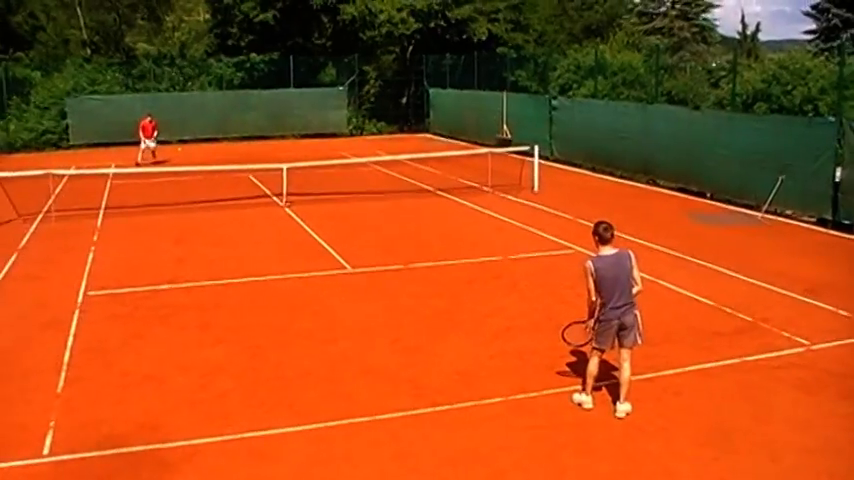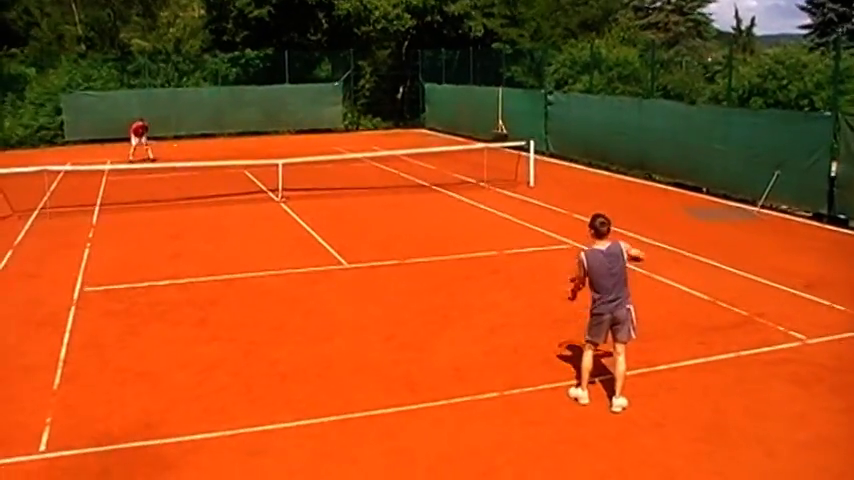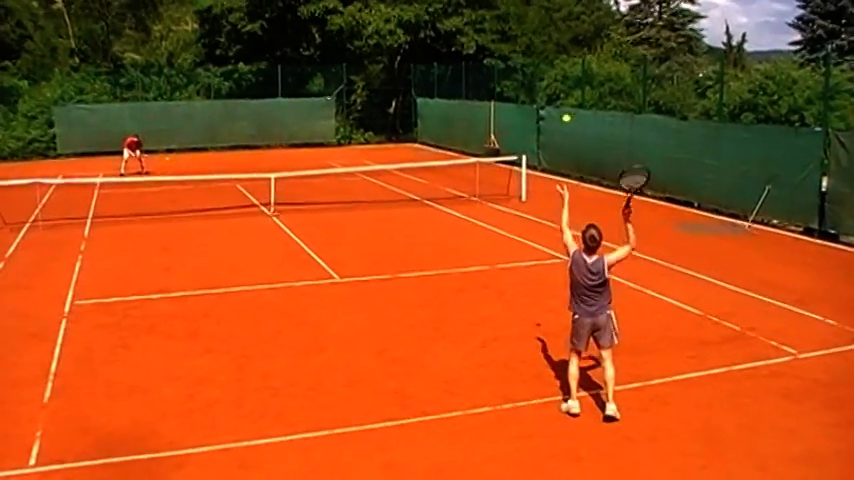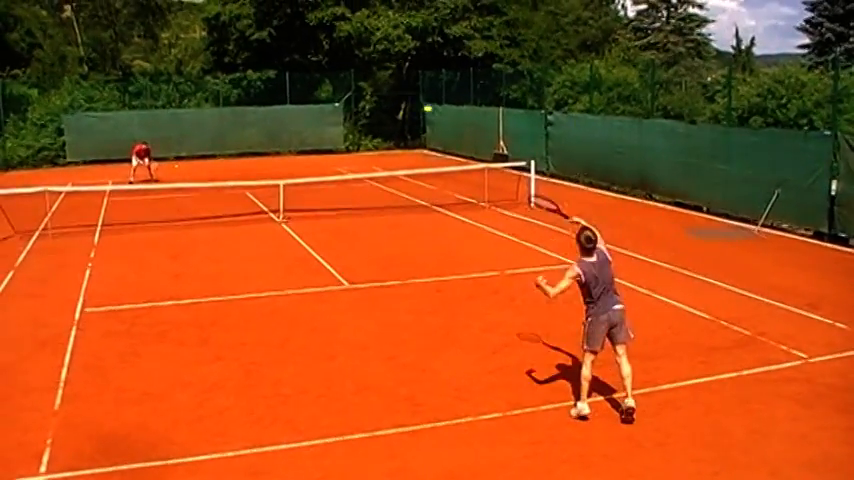
dt=0.5s
person 1, frame 1
left shoulder: (591, 265)
right shoulder: (628, 256)
left elbow: (593, 298)
right elbow: (638, 287)
left wrist: (590, 318)
left hip: (607, 317)
right hip: (629, 314)
left knee: (595, 355)
right knee: (625, 360)
left ankle: (586, 396)
right ankle: (622, 404)
person 1, frame 2
left shoulder: (585, 256)
right shoulder: (621, 247)
left elbow: (581, 282)
right elbow: (641, 256)
left wrist: (574, 291)
left hip: (600, 311)
right hip: (622, 308)
left knee: (589, 349)
right knee: (620, 353)
left ankle: (582, 391)
right ankle: (618, 398)
person 1, frame 3
left shoulder: (574, 255)
right shoulder: (606, 261)
left elbow: (564, 230)
right elbow: (631, 246)
left wrist: (566, 200)
right wrist: (627, 219)
left hip: (580, 317)
right hip: (603, 316)
left knee: (574, 357)
right knee: (607, 359)
left ankle: (572, 401)
right ankle: (610, 405)
person 1, frame 4
left shoulder: (577, 269)
right shoulder: (603, 251)
left elbow: (552, 293)
right elbow: (596, 236)
left wrist: (541, 283)
right wrist: (581, 222)
left hip: (596, 317)
right hip: (617, 310)
left knee: (588, 360)
right knee: (622, 357)
left ankle: (582, 404)
right ankle: (629, 398)
